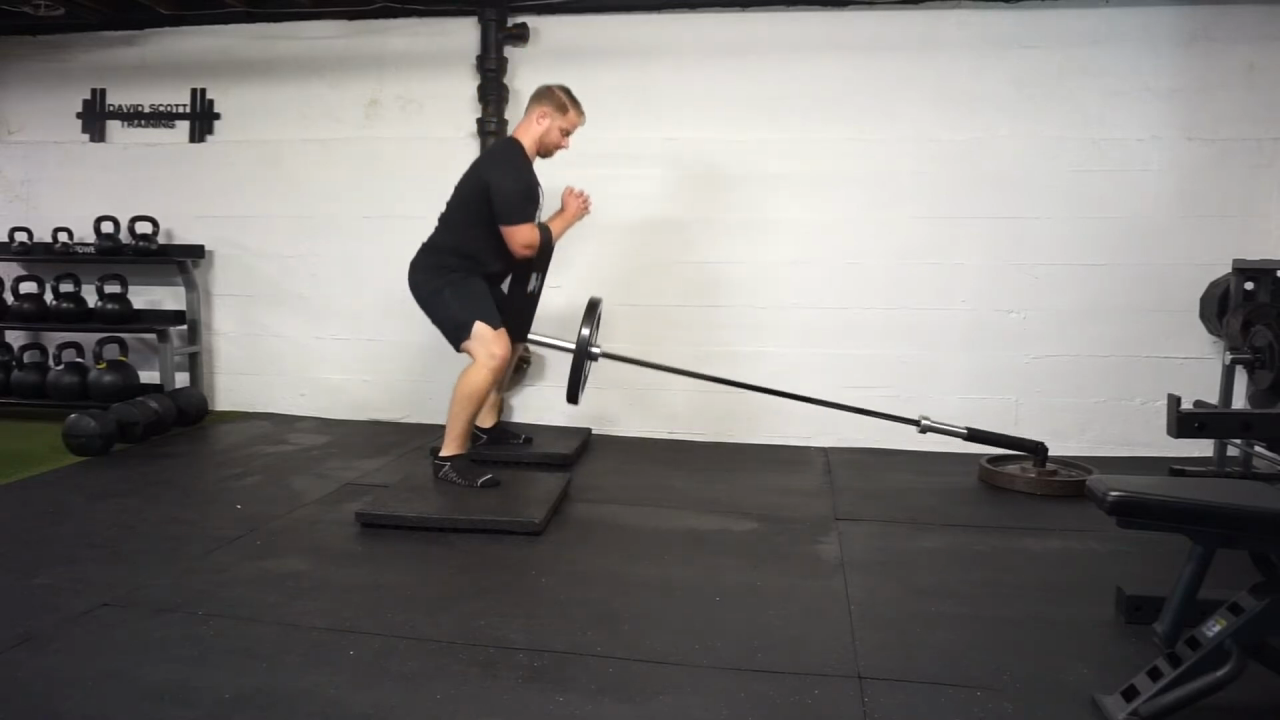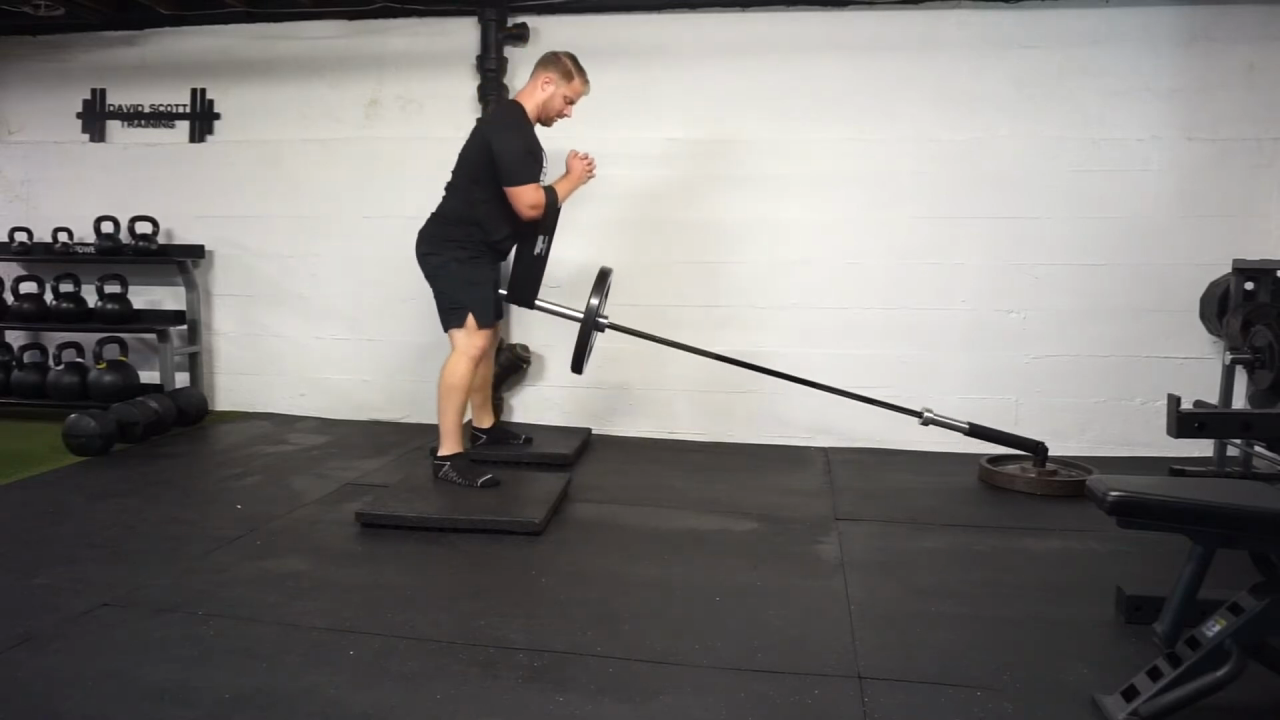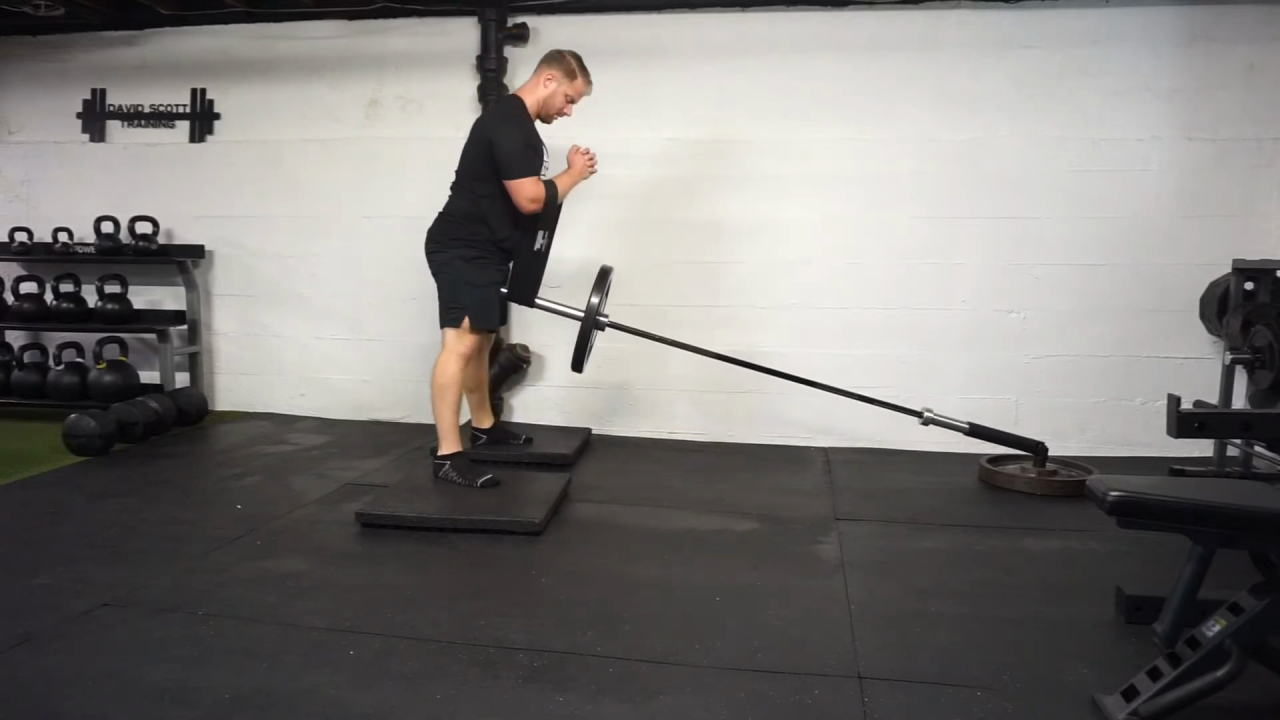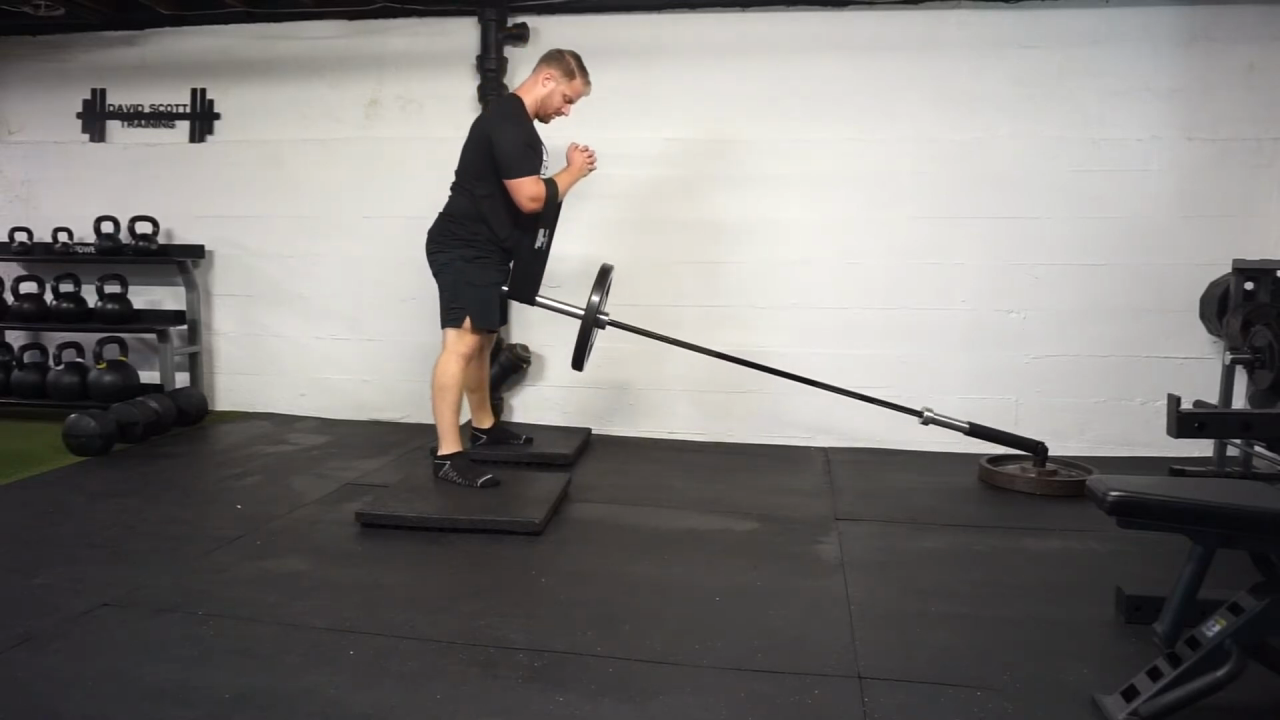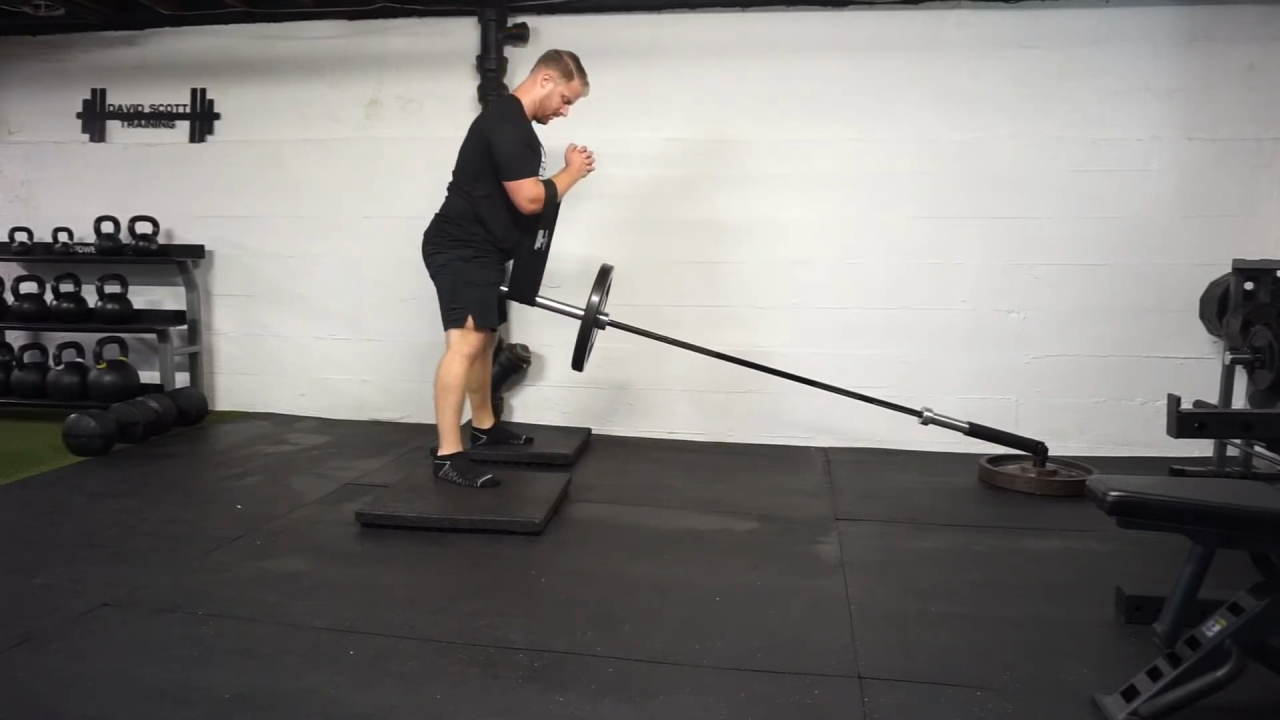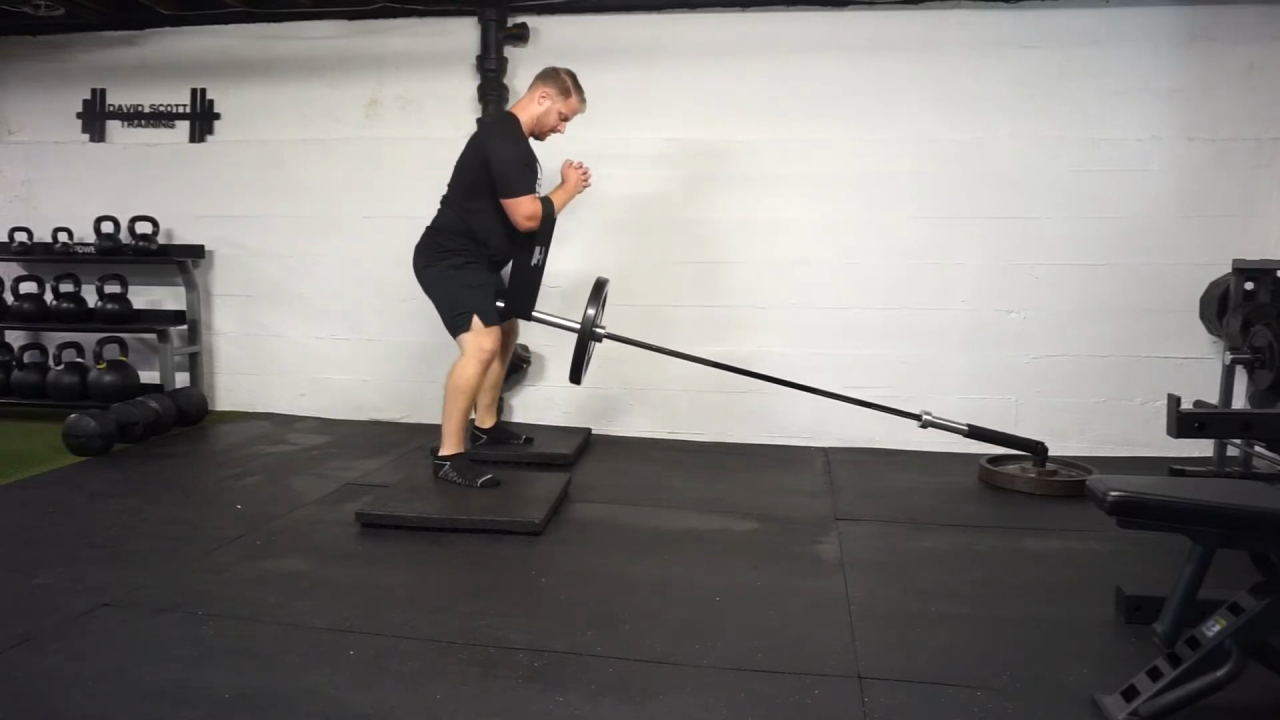
dt=0.3s
person 1, frame 1
left shoulder: (512, 161)
right shoulder: (509, 168)
left elbow: (519, 238)
right elbow: (523, 244)
right wrist: (569, 215)
left hip: (470, 270)
right hip: (444, 274)
left knee: (508, 340)
right knee: (492, 352)
left ankle: (486, 426)
right ankle: (450, 456)
person 1, frame 2
left shoulder: (513, 124)
right shoulder: (510, 129)
left elbow: (522, 202)
right elbow: (530, 205)
right wrist: (574, 178)
left hip: (473, 248)
right hip: (452, 250)
left knee: (486, 339)
right knee: (472, 344)
left ankle: (485, 427)
right ankle: (449, 456)
person 1, frame 3
left shoulder: (515, 120)
right shoulder: (509, 122)
left elbow: (525, 195)
right elbow: (530, 198)
right wrist: (575, 173)
left hip: (483, 249)
right hip: (463, 250)
left knee: (480, 342)
right knee: (460, 345)
left ankle: (484, 428)
right ankle: (448, 455)
person 1, frame 4
left shoulder: (514, 120)
right shoulder: (507, 121)
left elbow: (525, 194)
right elbow: (530, 197)
right wrist: (575, 170)
left hip: (484, 249)
right hip: (464, 250)
left knee: (481, 342)
right knee: (462, 344)
left ankle: (484, 427)
right ankle: (448, 455)
person 1, frame 5
left shoulder: (511, 120)
right shoulder: (507, 124)
left elbow: (523, 196)
right elbow: (529, 199)
right wrist: (573, 171)
left hip: (480, 248)
right hip: (459, 248)
left knee: (484, 339)
right knee: (466, 343)
left ankle: (484, 426)
right ankle: (449, 455)
person 1, frame 6
left shoulder: (508, 136)
right shoulder: (505, 141)
left elbow: (519, 212)
right elbow: (526, 216)
right wrist: (570, 187)
left hip: (475, 257)
right hip: (449, 260)
left knee: (503, 333)
right knee: (482, 345)
left ankle: (486, 425)
right ankle: (449, 455)
